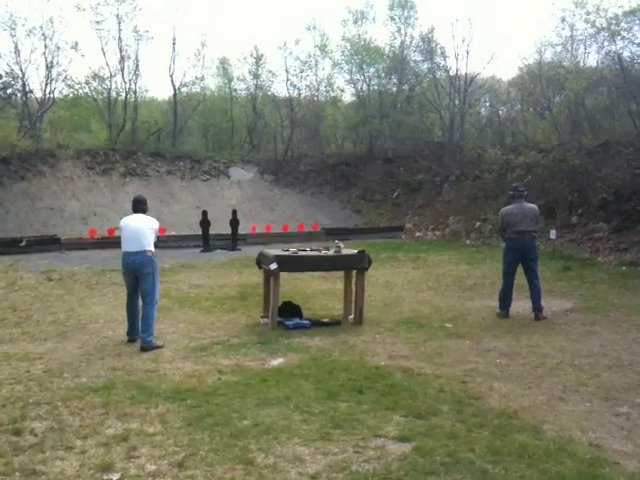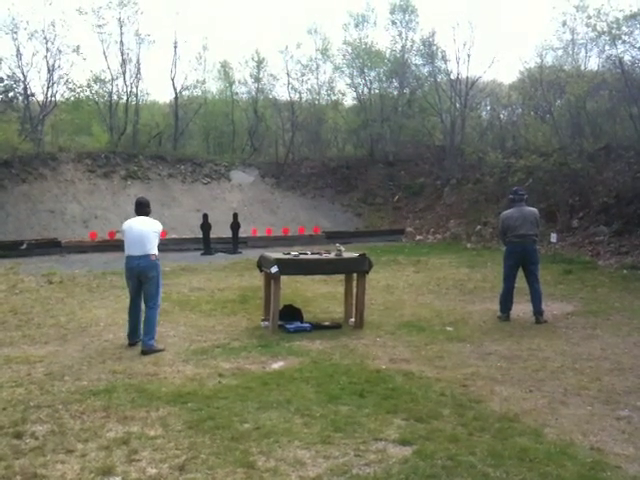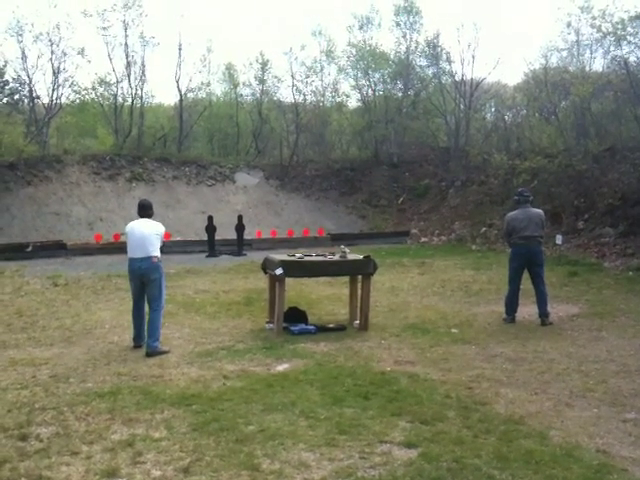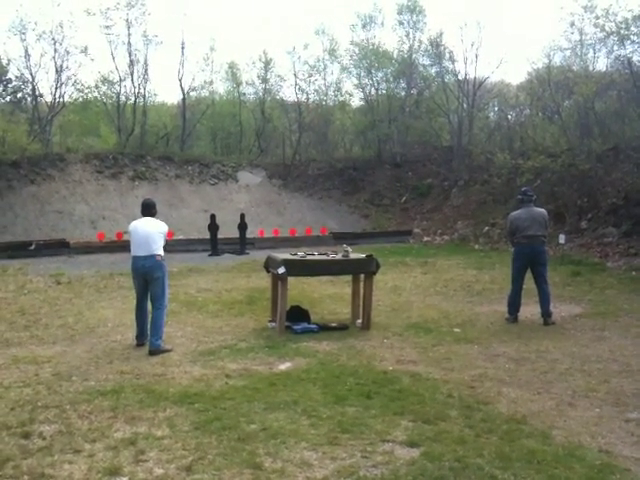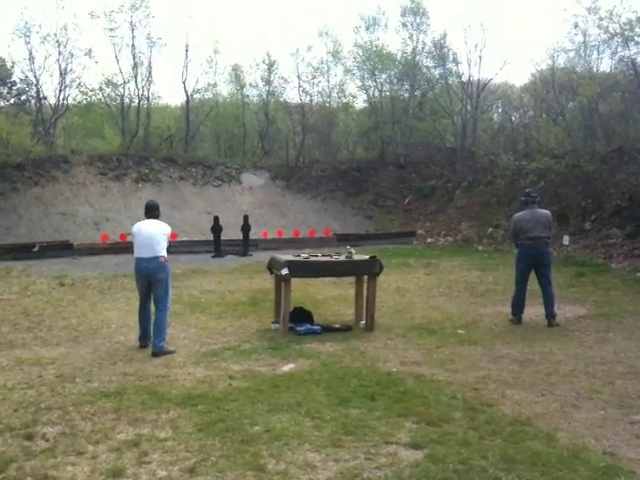
dt=1s
person 1, frame 1
left shoulder: (123, 222)
right shoulder: (153, 222)
left elbow: (126, 239)
left hip: (127, 259)
right hip: (146, 259)
left knee: (132, 297)
right knee: (149, 300)
left ankle: (133, 334)
right ankle: (146, 340)
person 1, frame 2
left shoulder: (126, 225)
right shoulder: (156, 225)
left elbow: (127, 241)
left hip: (131, 263)
right hip: (149, 263)
left knee: (134, 301)
right knee: (152, 304)
left ankle: (133, 337)
right ankle: (148, 344)
person 1, frame 3
left shoulder: (129, 227)
right shoulder: (158, 227)
left elbow: (130, 245)
left hip: (133, 265)
right hip: (152, 265)
left knee: (137, 304)
right knee: (156, 306)
left ankle: (138, 340)
right ankle: (152, 346)
person 1, frame 4
left shoulder: (132, 226)
right shoulder: (162, 226)
left elbow: (133, 244)
left hip: (137, 263)
right hip: (155, 263)
left knee: (141, 301)
right knee: (159, 304)
left ankle: (141, 338)
right ankle: (155, 344)
person 1, frame 5
left shoulder: (136, 228)
right shoulder: (165, 228)
left elbow: (136, 246)
left hip: (140, 265)
right hip: (159, 264)
left knee: (144, 303)
right knee: (162, 306)
left ankle: (144, 339)
right ankle: (158, 346)
person 2, frame 1
left shoulder: (504, 211)
right shoulder: (534, 209)
left elbow: (501, 231)
right elbow: (536, 227)
left hip: (512, 245)
right hip: (529, 244)
left knee: (508, 279)
right knee: (533, 279)
left ankle: (504, 310)
right ankle: (538, 311)
person 2, frame 2
left shoulder: (505, 215)
right shoulder: (534, 213)
left elbow: (502, 235)
right elbow: (537, 230)
left hip: (513, 249)
right hip: (530, 248)
left knee: (508, 282)
right knee: (534, 282)
left ankle: (505, 313)
right ankle: (539, 315)
person 2, frame 3
left shoulder: (510, 217)
right shoulder: (540, 214)
left elbow: (506, 237)
right elbow: (543, 232)
left hip: (518, 251)
right hip: (535, 249)
left knee: (514, 284)
right knee: (539, 284)
left ankle: (510, 315)
right ankle: (544, 317)
person 2, frame 4
left shoulder: (513, 216)
right shoulder: (543, 214)
left elbow: (510, 236)
right elbow: (546, 232)
left hip: (521, 250)
right hip: (539, 249)
left knee: (516, 284)
right knee: (542, 284)
left ankle: (512, 315)
right ankle: (547, 316)
person 2, frame 5
left shoulder: (517, 218)
right shoulder: (547, 215)
left elbow: (514, 237)
right elbow: (550, 233)
left hip: (525, 251)
right hip: (543, 250)
left knee: (520, 285)
right knee: (546, 285)
left ankle: (516, 316)
right ankle: (551, 318)
